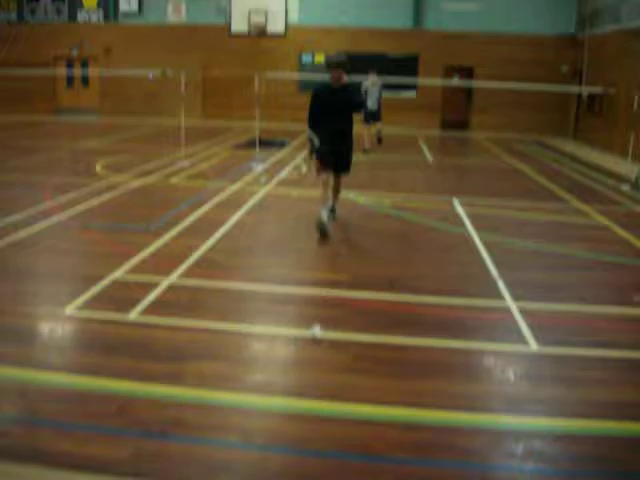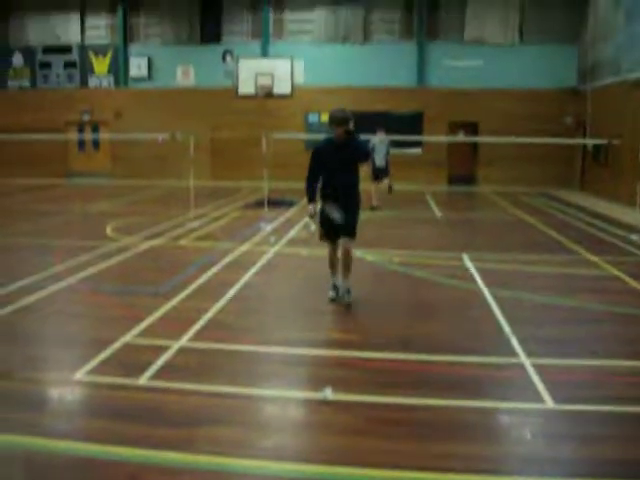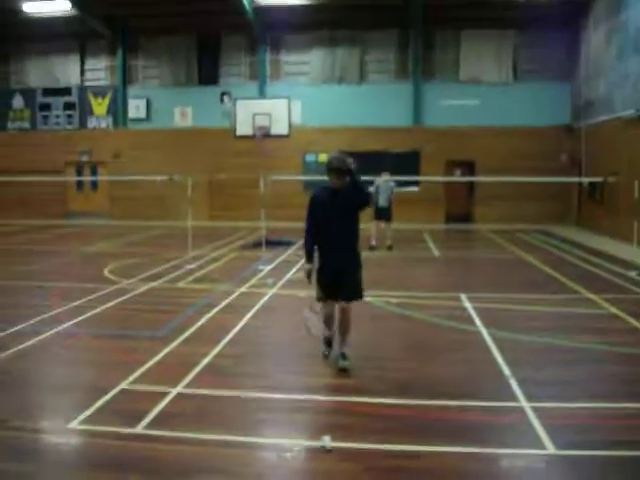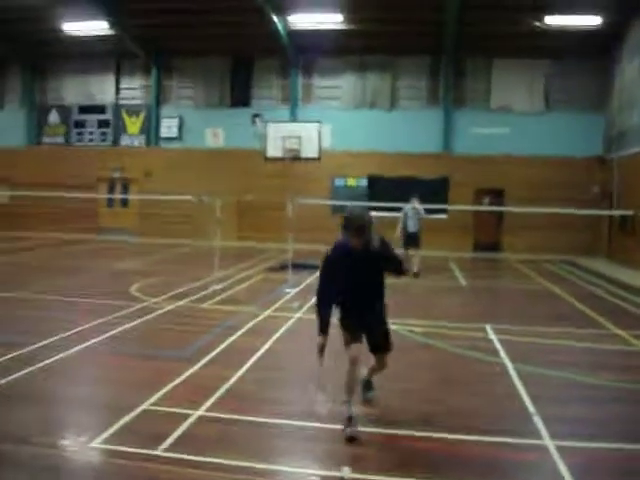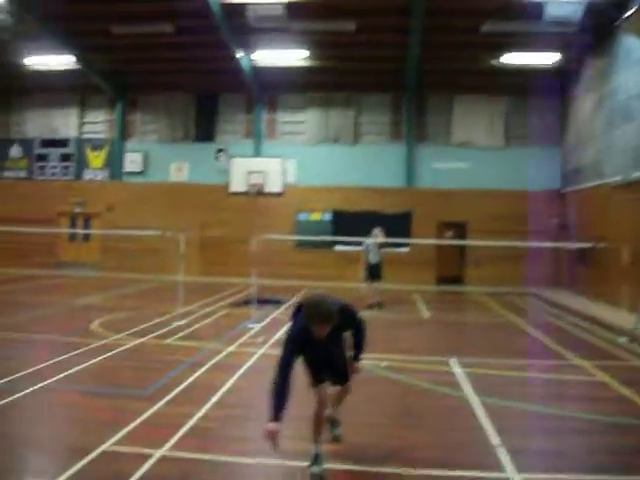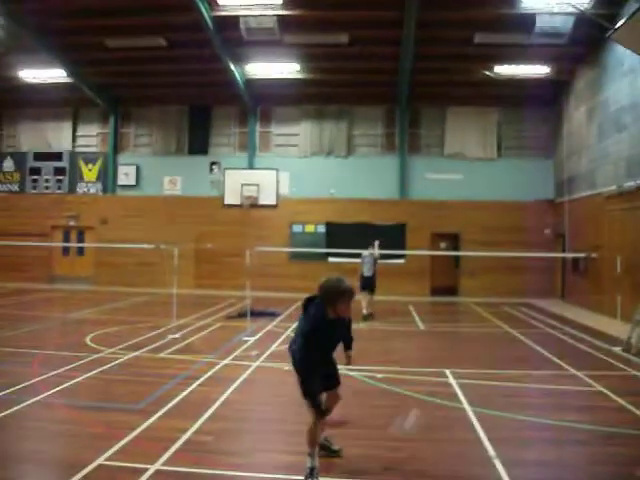
dt=0.4s
person 1, frame 1
left shoulder: (351, 89)
right shoulder: (319, 91)
left elbow: (359, 107)
right elbow: (312, 119)
left wrist: (346, 86)
right wrist: (312, 141)
left hip: (343, 142)
right hip: (324, 142)
left knee: (338, 179)
right knee: (325, 179)
left ankle: (333, 205)
right ankle: (323, 217)
person 1, frame 2
left shoulder: (354, 144)
right shoulder: (321, 148)
left elbow: (365, 156)
right elbow: (313, 176)
left wrist: (351, 133)
right wrist: (311, 202)
left hip: (349, 204)
right hip: (329, 204)
left knee: (346, 246)
right knee: (332, 247)
left ankle: (345, 285)
right ankle: (334, 282)
person 1, frame 3
left shoulder: (354, 192)
right shoulder: (318, 197)
left elbow: (366, 200)
right elbow: (311, 230)
left wrist: (354, 175)
right wrist: (309, 260)
left hip: (350, 260)
right hip: (326, 261)
left knee: (345, 308)
right knee: (328, 309)
left ankle: (342, 350)
right ankle: (328, 334)
person 1, frame 4
left shoulder: (378, 246)
right shoulder: (334, 256)
left elbow: (400, 269)
right elbow: (324, 295)
left wrist: (381, 251)
right wrist: (323, 332)
left hip: (374, 310)
right hip: (350, 313)
left knee: (381, 362)
right knee: (354, 357)
left ankle: (368, 377)
right ankle: (349, 415)
person 1, frame 5
left shoulder: (343, 311)
right shoulder: (297, 332)
left elbow: (359, 329)
right elbow: (284, 372)
left wrist: (356, 358)
right wrist: (275, 418)
left hip: (336, 351)
right hip: (314, 357)
left knee: (345, 388)
right knee: (322, 400)
left ankle: (331, 414)
right ankle: (316, 453)
person 1, frame 6
left shoulder: (342, 311)
right shoulder: (310, 326)
right elbow: (305, 372)
left wrist: (348, 347)
right wrist: (321, 412)
left hip: (325, 355)
right hip: (306, 364)
left knee: (334, 396)
right knee: (318, 412)
left ankle: (320, 438)
